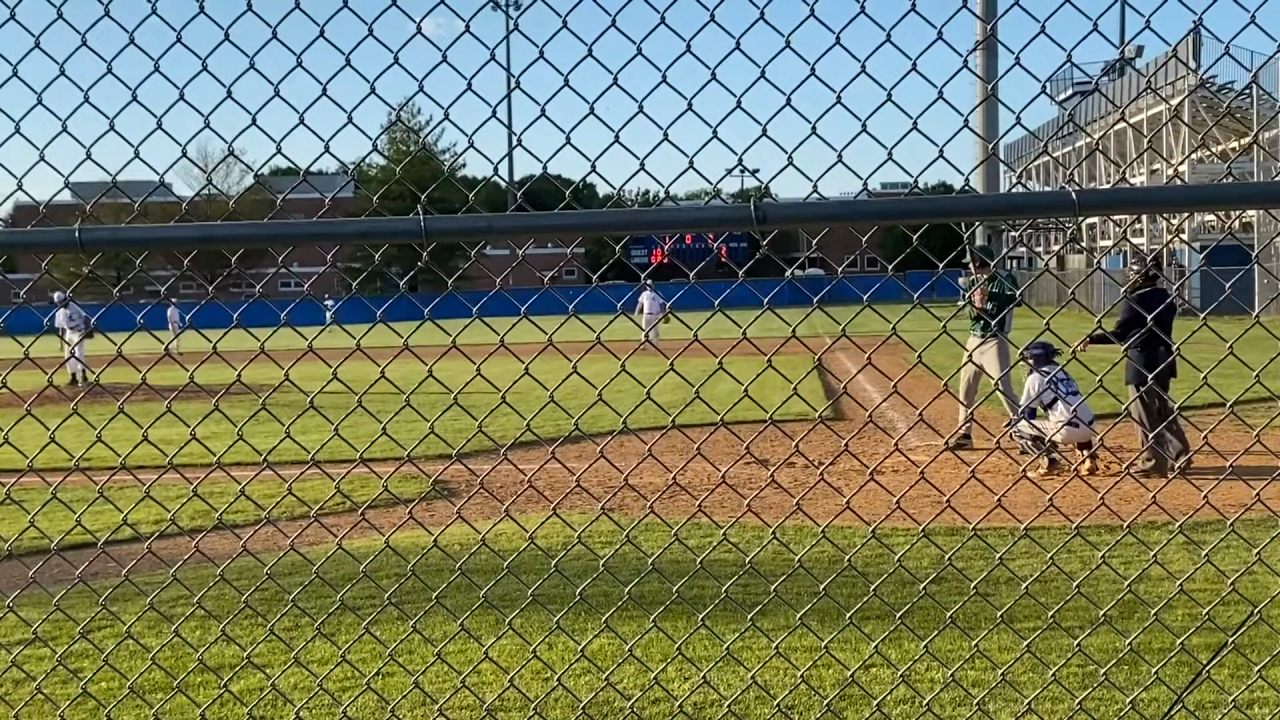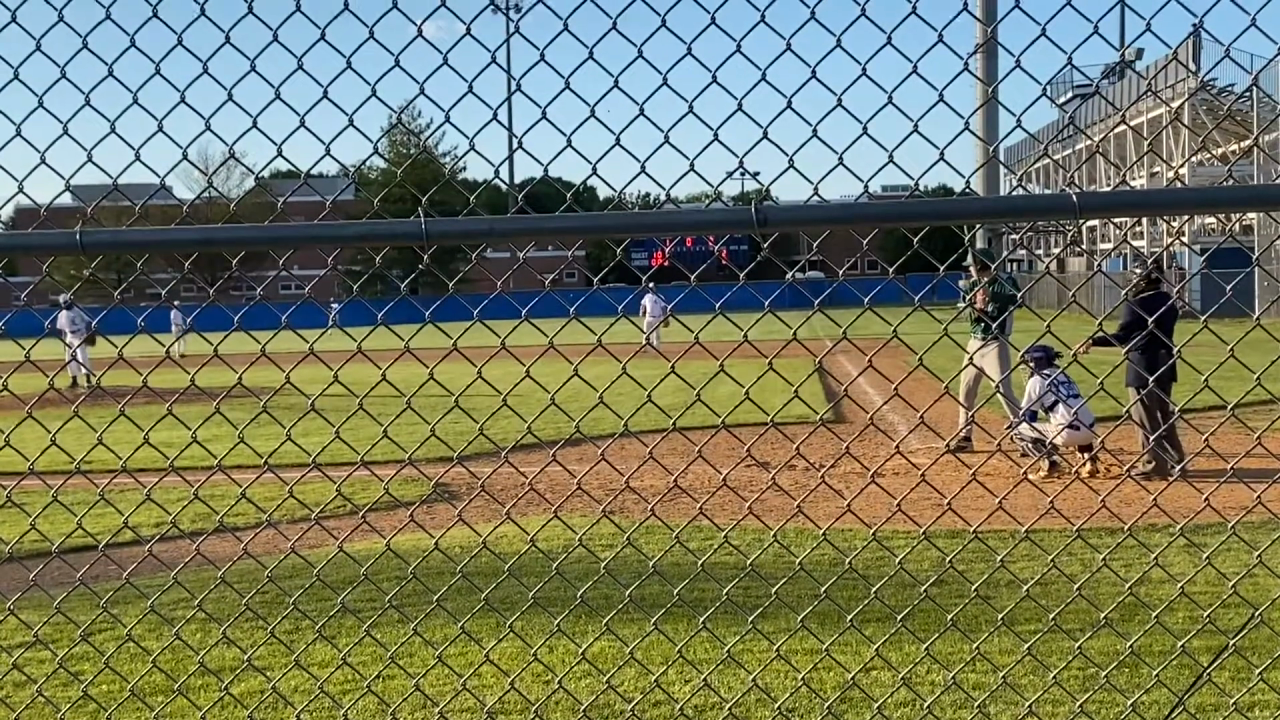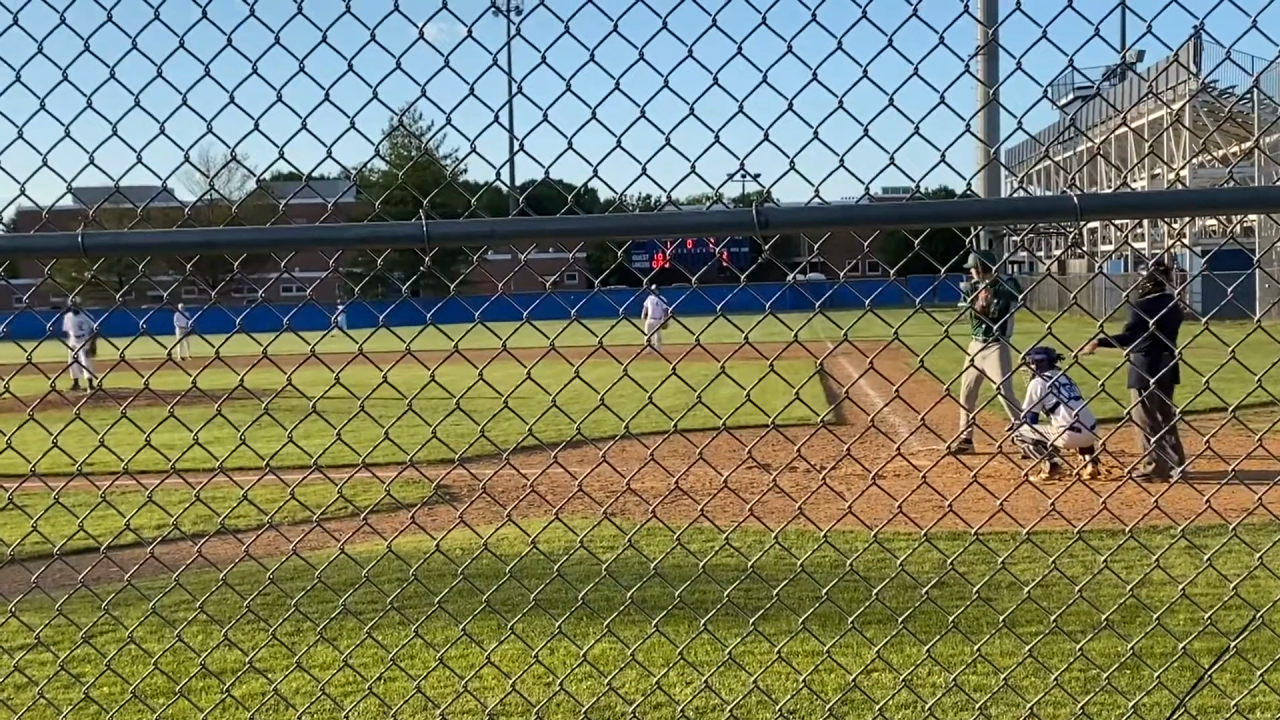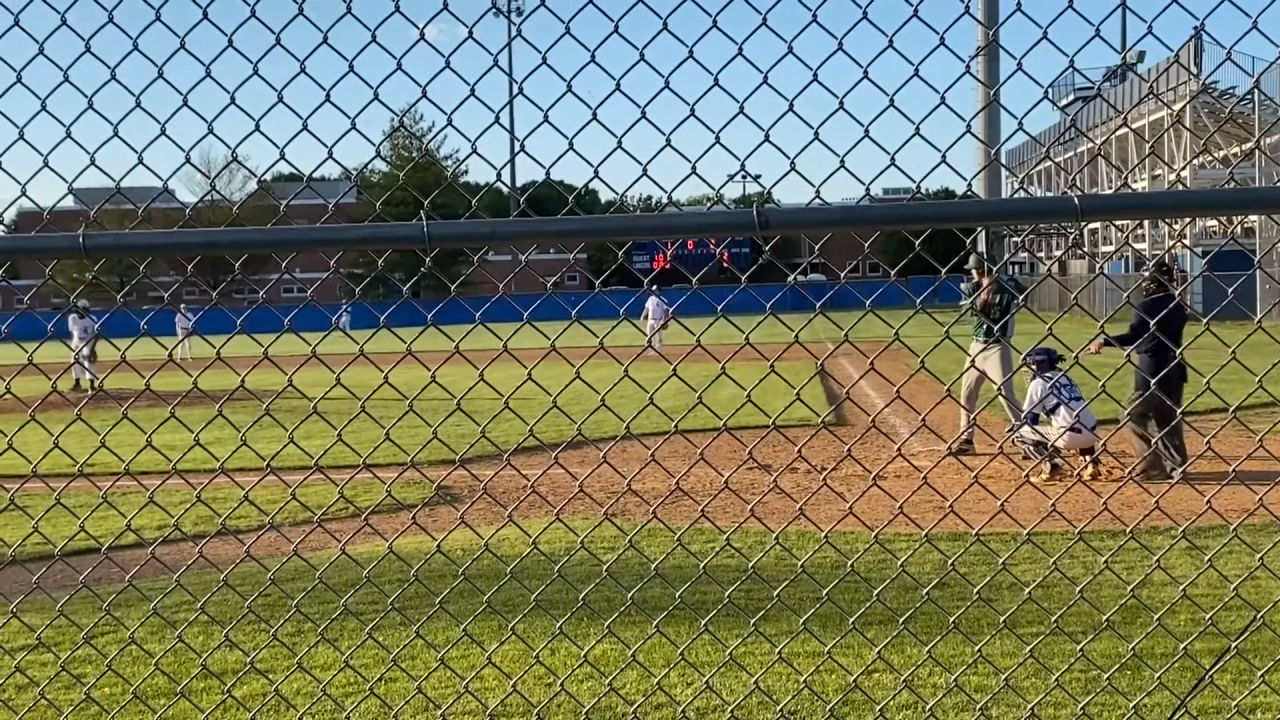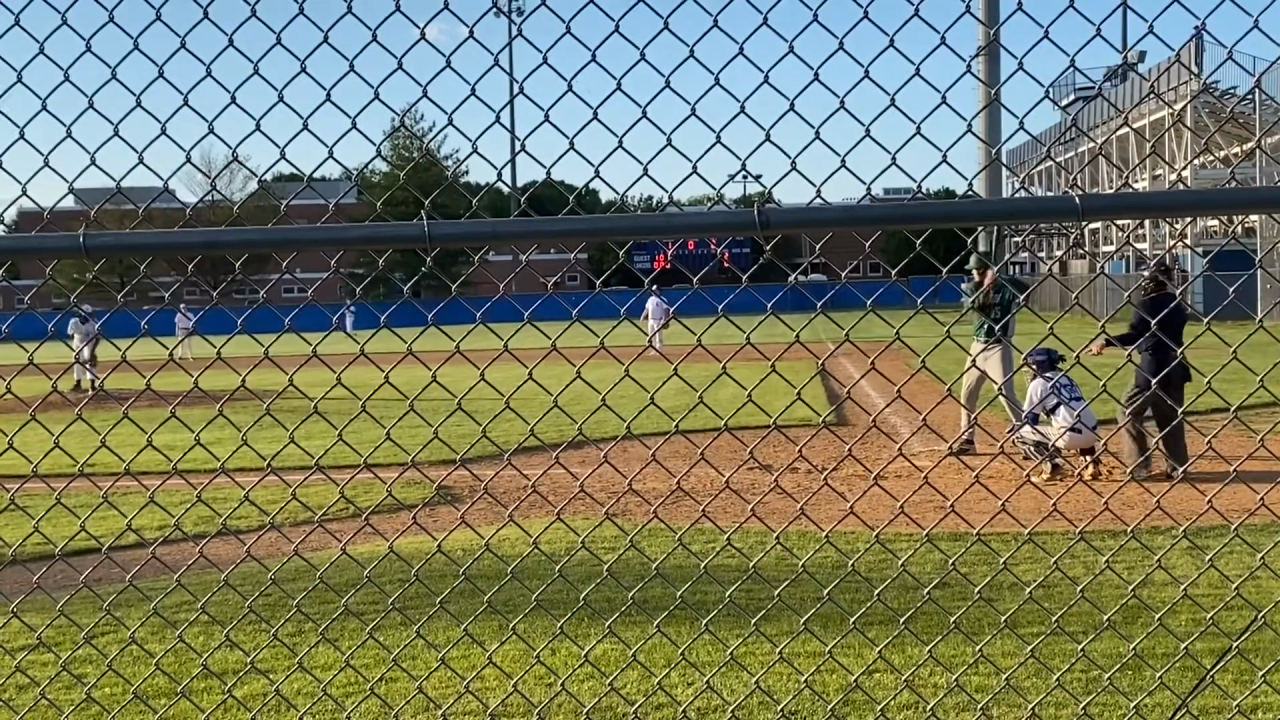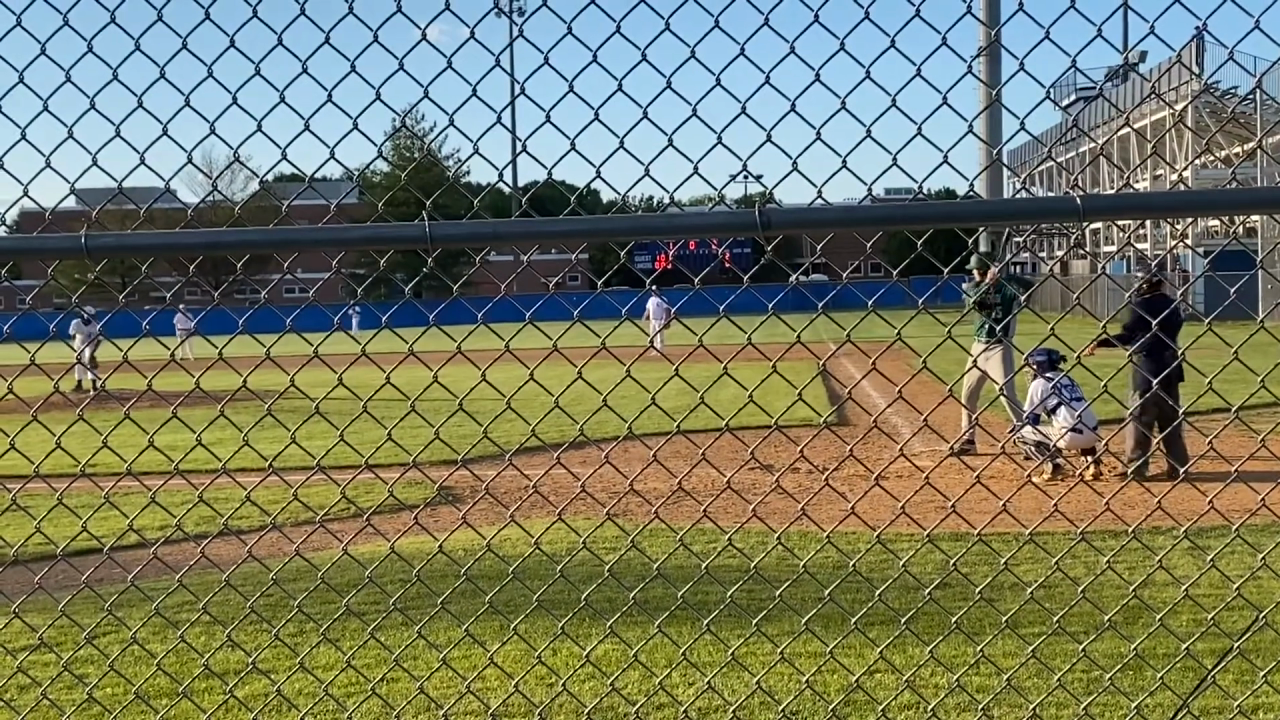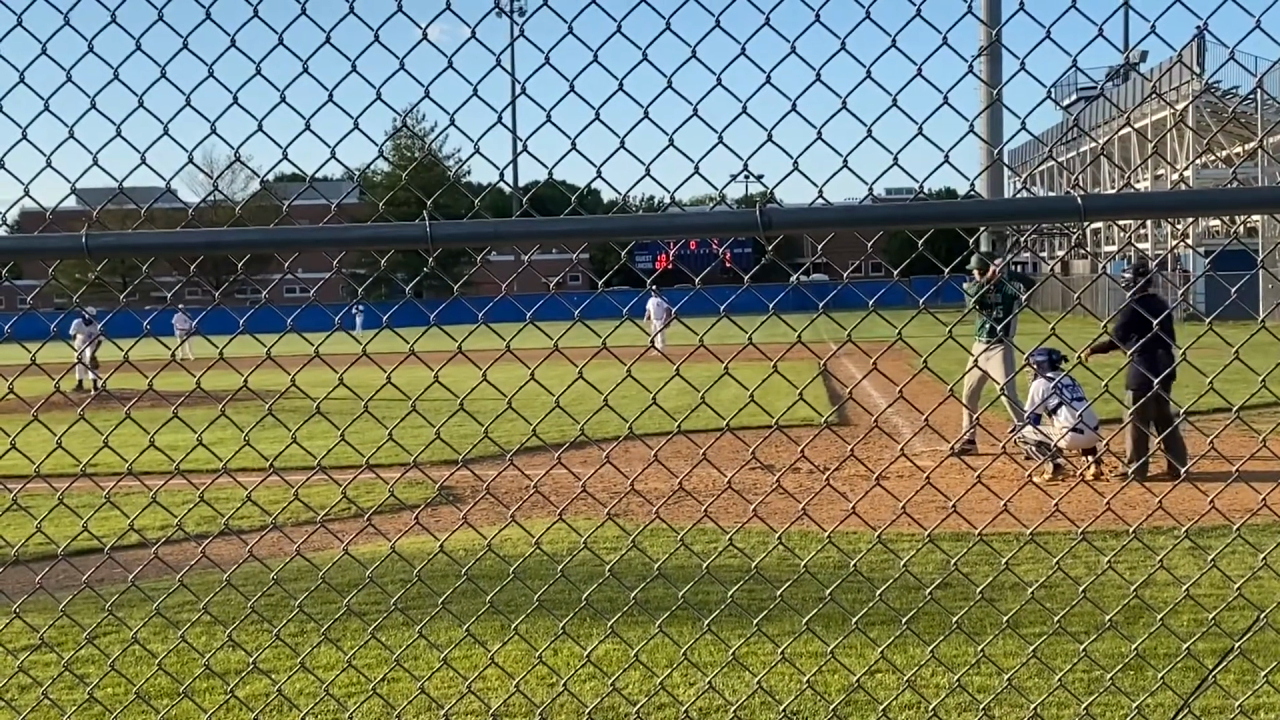
dt=0.2s
person 1, frame 1
left shoulder: (1134, 301)
right shoulder: (1167, 298)
left elbow: (1119, 334)
left wrist: (1090, 339)
left hip: (1142, 360)
right hip: (1164, 359)
left knee: (1145, 415)
right knee: (1163, 409)
left ankle: (1153, 463)
right ankle: (1179, 455)
person 1, frame 2
left shoulder: (1136, 304)
right shoulder: (1168, 302)
left elbow: (1122, 337)
left wrist: (1093, 341)
left hip: (1143, 363)
right hip: (1164, 362)
left knee: (1146, 417)
right knee: (1164, 414)
left ankle: (1154, 466)
right ankle: (1174, 462)
person 1, frame 3
left shoulder: (1142, 305)
right shoulder: (1174, 305)
left elbow: (1128, 337)
left wrist: (1098, 341)
left hip: (1146, 365)
right hip: (1168, 365)
left knee: (1146, 420)
right knee: (1166, 417)
left ankle: (1155, 468)
right ankle: (1175, 465)
person 1, frame 4
left shoulder: (1147, 305)
right shoulder: (1178, 305)
left elbow: (1134, 336)
left wrist: (1104, 341)
left hip: (1152, 366)
right hip: (1173, 366)
left knee: (1134, 415)
right knee: (1170, 417)
left ankle: (1152, 466)
right ankle: (1176, 466)
person 1, frame 5
left shoulder: (1146, 304)
right shoulder: (1177, 304)
left elbow: (1134, 336)
left wrist: (1105, 341)
left hip: (1153, 365)
right hip: (1175, 365)
left knee: (1129, 413)
right knee: (1172, 417)
left ankle: (1138, 467)
right ankle: (1177, 467)
person 1, frame 6
left shoulder: (1140, 305)
right shoulder: (1172, 304)
left elbow: (1126, 337)
right elbow: (1173, 334)
left wrist: (1097, 343)
left hip: (1148, 366)
right hip: (1170, 365)
left knee: (1140, 419)
right knee: (1171, 418)
left ankle: (1135, 468)
right ankle: (1178, 467)
person 1, frame 7
left shoulder: (1131, 307)
right shoulder: (1161, 305)
left elbow: (1118, 340)
right elbow: (1170, 338)
left wrist: (1091, 350)
left hip: (1143, 366)
right hip: (1164, 365)
left knee: (1137, 418)
right knee: (1164, 416)
left ankle: (1135, 468)
right ankle: (1178, 464)
person 2, frame 1
left shoulder: (1004, 279)
right shoulder: (971, 283)
left elbow: (1016, 299)
right elbow: (970, 314)
left wrist: (989, 295)
right wrist: (976, 306)
left hip: (995, 341)
right hip: (974, 340)
left knee: (1003, 388)
right knee: (966, 388)
right ankle: (964, 433)
person 2, frame 2
left shoulder: (1004, 282)
right shoulder: (971, 286)
left elbow: (1017, 300)
right elbow: (970, 316)
left wrist: (991, 295)
right wrist: (978, 306)
left hip: (996, 344)
right hip: (975, 342)
left knee: (1004, 391)
right knee: (966, 390)
right ankle: (964, 436)
person 2, frame 3
left shoulder: (1005, 284)
right shoulder: (971, 287)
left elbow: (1020, 297)
right elbow: (970, 313)
left wrist: (993, 293)
right wrist: (980, 303)
left hip: (997, 346)
right hip: (976, 345)
left knee: (1005, 393)
right knee: (967, 393)
right ankle: (965, 438)
person 2, frame 4
left shoulder: (1007, 285)
right shoulder: (972, 288)
left elbow: (1023, 294)
right elbow: (969, 309)
left wrist: (996, 286)
right wrist: (983, 297)
left hip: (998, 347)
right hip: (977, 346)
left knee: (1005, 393)
right knee: (967, 394)
right ankle: (966, 439)
person 2, frame 5
left shoulder: (1007, 286)
right shoulder: (973, 287)
left elbow: (1026, 291)
right elbow: (970, 304)
left wrist: (1001, 280)
right wrist: (986, 288)
left hip: (998, 347)
right hip: (978, 346)
left knee: (1006, 393)
right knee: (967, 393)
right ankle: (966, 439)
person 2, frame 6
left shoulder: (1008, 286)
right shoulder: (975, 286)
left elbow: (1029, 287)
right elbow: (970, 300)
left wrist: (1003, 276)
right wrist: (987, 283)
left hip: (1000, 347)
right hip: (979, 346)
left knee: (1007, 394)
right knee: (968, 394)
right ankle: (968, 440)
person 2, frame 7
left shoulder: (1008, 285)
right shoulder: (976, 286)
left elbow: (1031, 285)
right elbow: (971, 296)
left wrist: (1006, 272)
right wrist: (988, 278)
left hip: (1001, 347)
right hip: (980, 346)
left knee: (1008, 393)
right knee: (969, 394)
right ankle: (968, 439)
